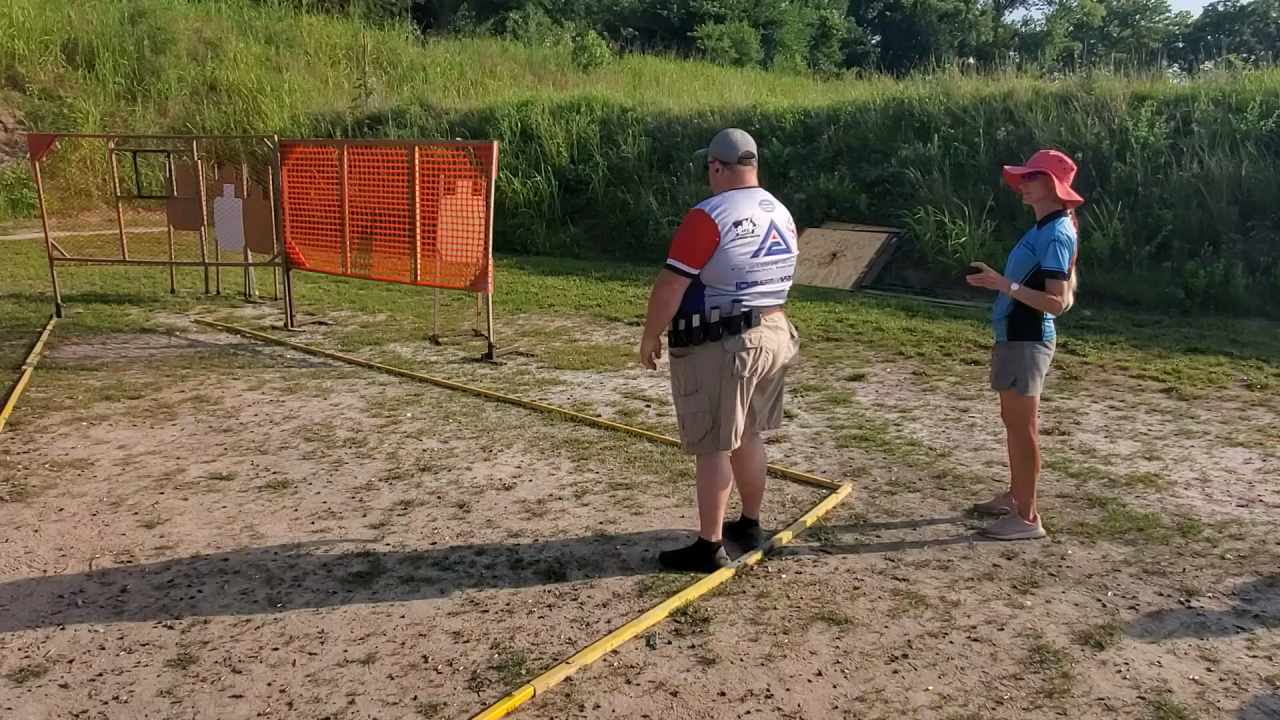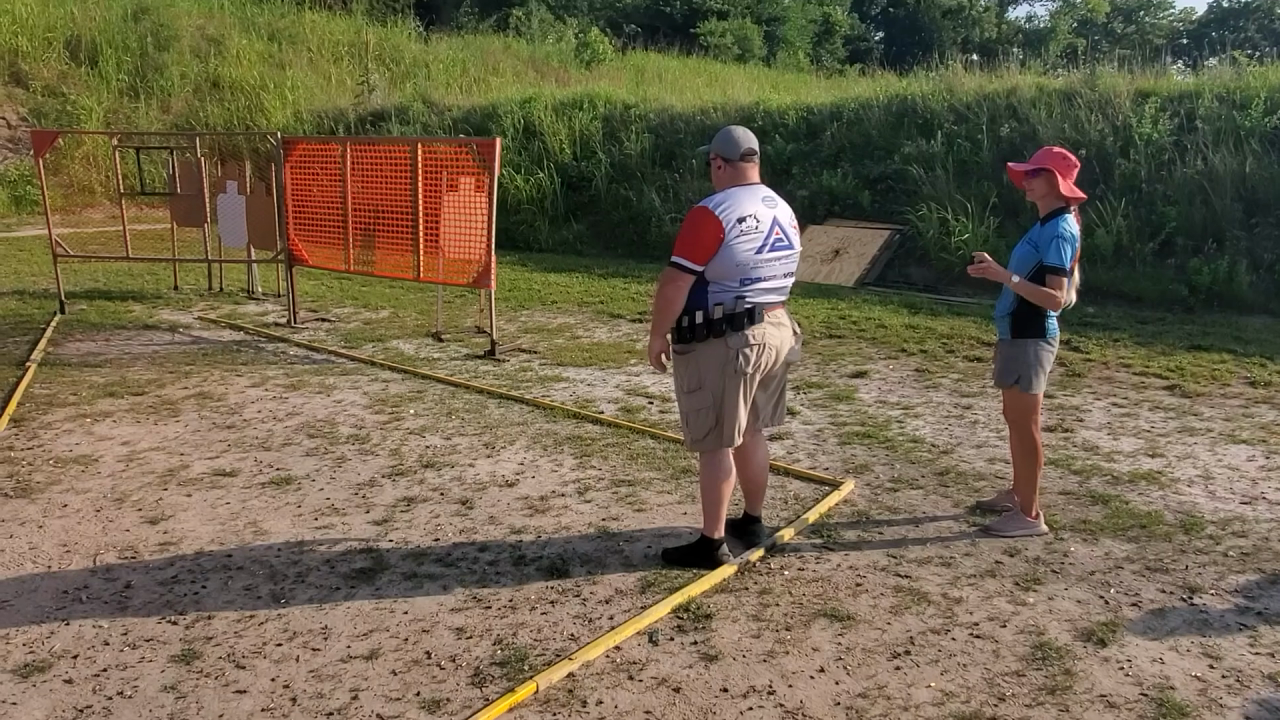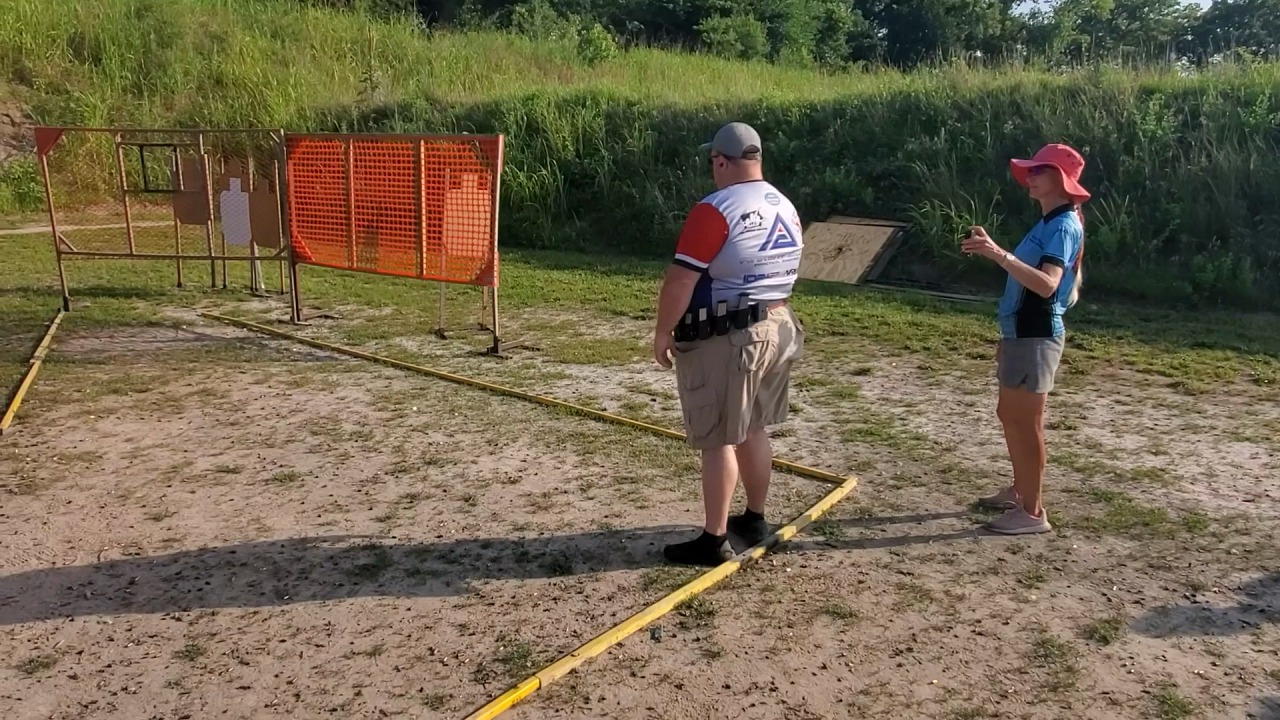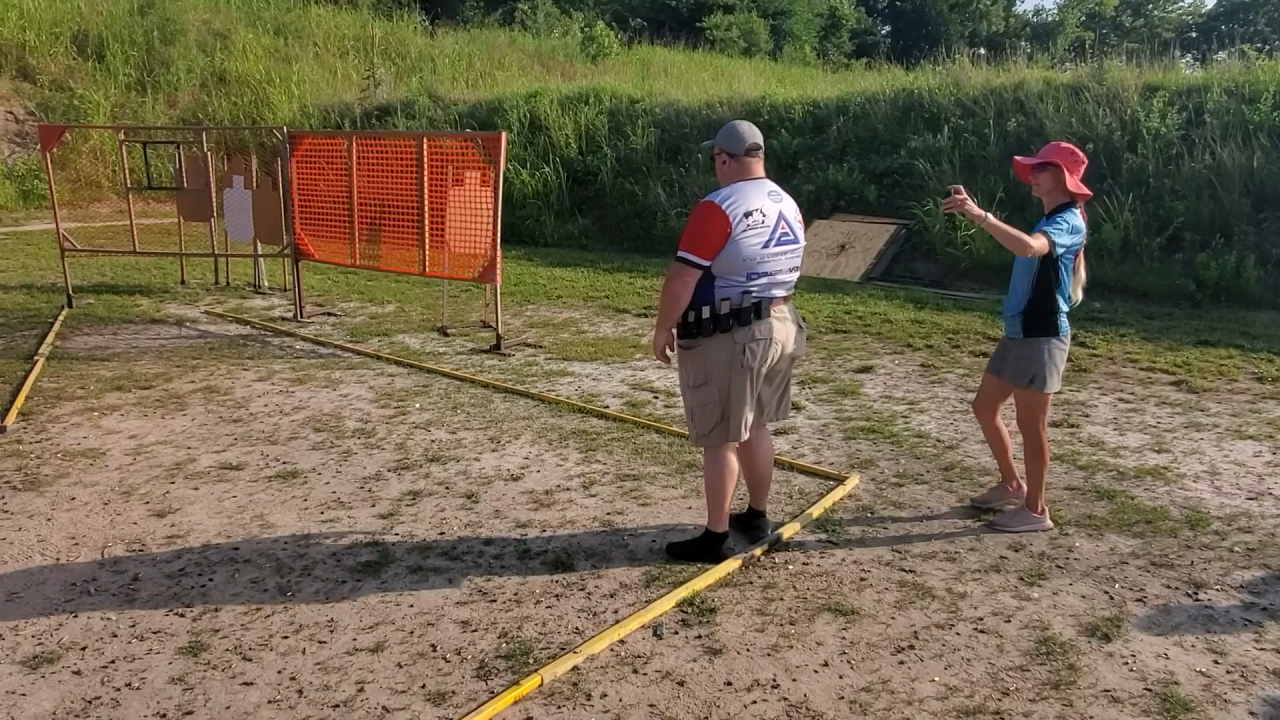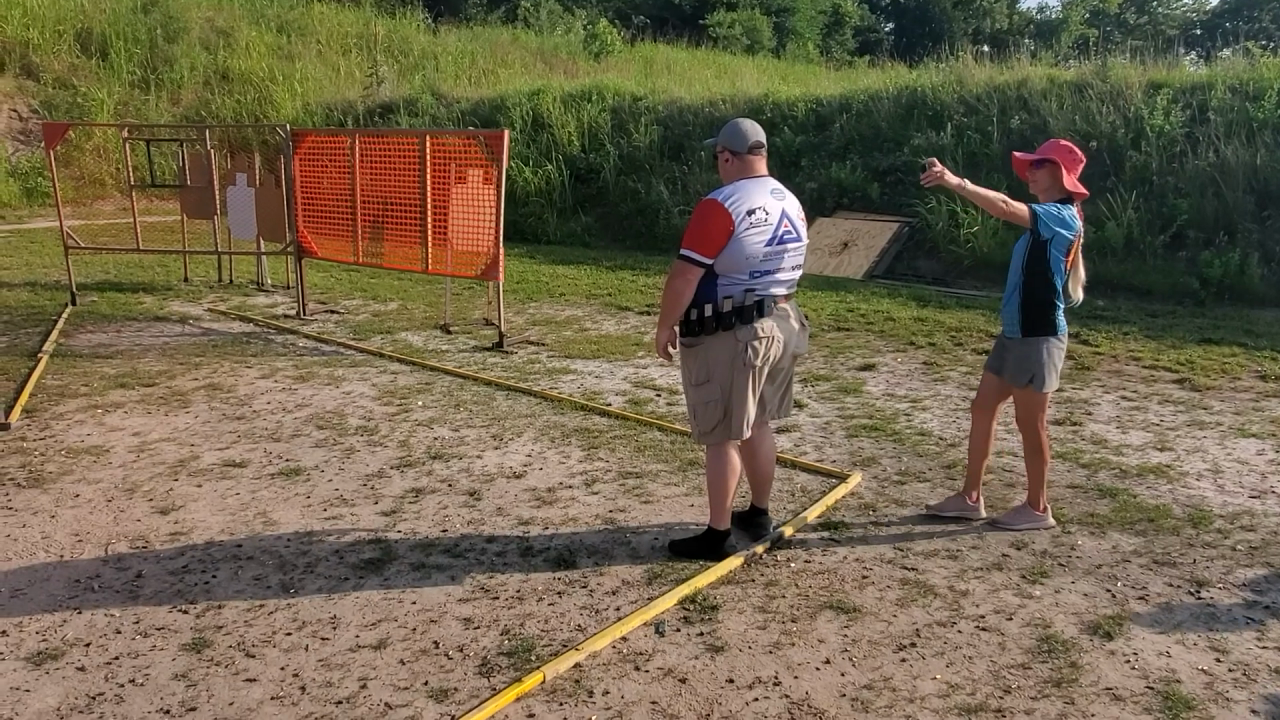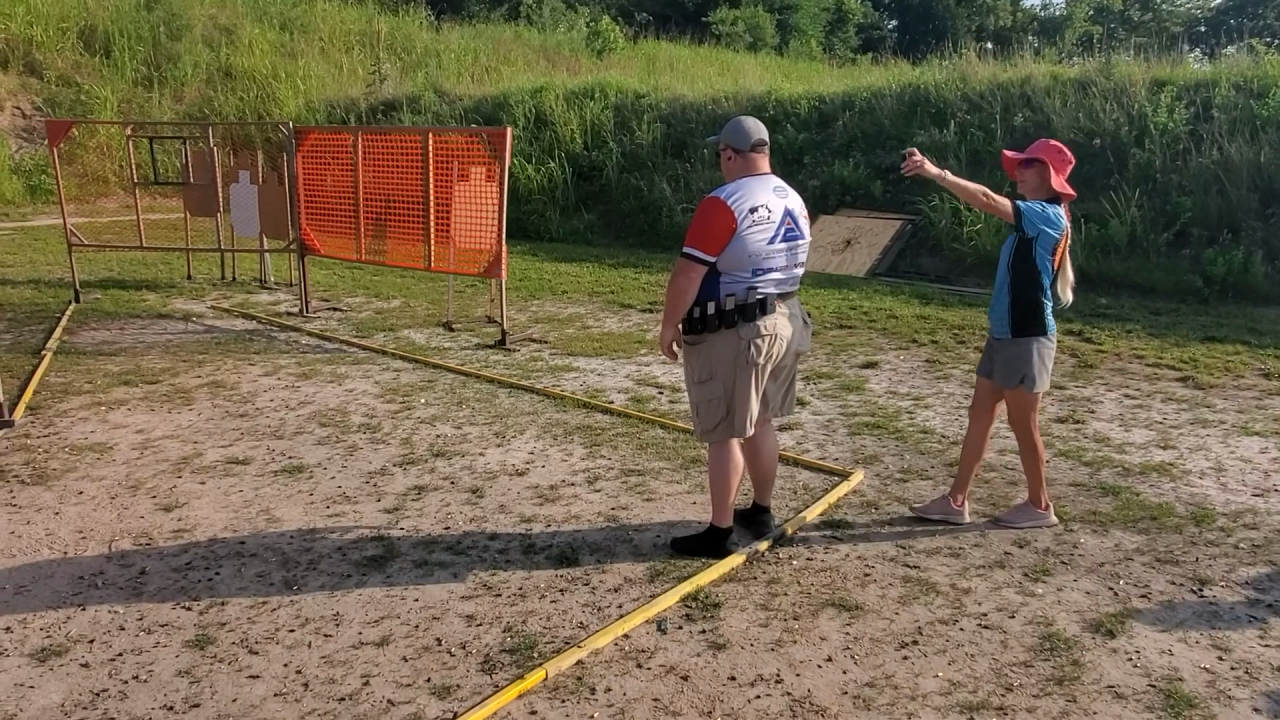
dt=0.2s
person 1, frame 1
left shoulder: (709, 216)
right shoulder: (783, 215)
left elbow: (670, 285)
left wrist: (650, 336)
left hip: (719, 344)
right hip: (774, 335)
left knee: (713, 447)
right knee: (748, 435)
left ankle: (709, 546)
right ankle: (750, 525)
person 1, frame 2
left shoulder: (712, 212)
right shoulder: (784, 212)
left elbow: (675, 282)
left wrist: (658, 335)
left hip: (722, 341)
right hip: (775, 331)
left knee: (716, 443)
right knee: (750, 432)
left ankle: (712, 542)
right ankle: (752, 521)
person 1, frame 3
left shoulder: (715, 209)
right shoulder: (785, 209)
left elbow: (681, 280)
left wrist: (663, 333)
left hip: (724, 339)
right hip: (776, 331)
left knee: (717, 440)
right knee: (751, 429)
left ankle: (713, 540)
right ankle: (754, 519)
person 1, frame 4
left shoulder: (717, 207)
right shoulder: (788, 206)
left elbow: (682, 277)
left wrist: (663, 328)
left hip: (727, 336)
right hip: (779, 326)
left knee: (720, 438)
right knee: (754, 426)
left ankle: (715, 537)
right ankle: (756, 516)
person 1, frame 5
left shoulder: (721, 205)
right shoulder: (791, 204)
left elbow: (685, 275)
left wrist: (665, 326)
left hip: (729, 334)
right hip: (780, 325)
left knee: (722, 435)
right knee: (757, 424)
left ankle: (718, 534)
right ankle: (759, 514)
person 1, frame 6
left shoulder: (723, 203)
right shoulder: (794, 202)
left elbow: (688, 273)
left wrist: (669, 325)
left hip: (732, 332)
right hip: (784, 322)
left knee: (725, 433)
right knee: (759, 422)
left ankle: (720, 532)
right ankle: (761, 511)
person 2, frame 1
left shoulder: (1057, 233)
right shoulder: (1041, 228)
left elbow: (1056, 301)
left wrist: (1003, 285)
right wrist: (996, 279)
left hip: (1028, 342)
right hip: (1014, 338)
left knee: (1023, 429)
right knee: (1013, 423)
left ankle: (1027, 517)
right ankle: (1014, 496)
person 2, frame 2
left shoulder: (1061, 230)
right shoulder: (1044, 225)
left elbow: (1054, 297)
left wrist: (1003, 276)
right wrist: (996, 270)
left hip: (1032, 339)
right hip: (1017, 335)
left knee: (1025, 426)
right knee: (1015, 420)
left ankle: (1030, 514)
right ankle: (1018, 492)
person 2, frame 3
left shoulder: (1066, 227)
right shoulder: (1046, 223)
left elbow: (1046, 284)
left wrist: (998, 254)
left hip: (1037, 338)
right hip: (1019, 334)
left knee: (1026, 425)
right knee: (1009, 416)
left ankle: (1032, 511)
right ankle: (1021, 489)
person 2, frame 4
left shoulder: (1069, 222)
right shoulder: (1050, 220)
left elbow: (1029, 247)
left wrist: (978, 214)
left hip: (1041, 339)
right hip: (1018, 333)
left knee: (1031, 425)
right knee: (985, 407)
left ankle: (1035, 509)
right ankle: (1012, 486)
person 2, frame 5
left shoulder: (1062, 217)
right shoulder: (1045, 220)
left elbow: (1006, 208)
left wrist: (954, 182)
left hip: (1039, 338)
right hip: (1015, 333)
left knee: (1030, 424)
right knee: (982, 410)
left ankle: (1037, 508)
right ankle: (970, 496)
person 2, frame 6
left shoulder: (1049, 216)
right shoulder: (1032, 220)
left elbow: (988, 201)
left wrist: (936, 172)
left hip: (1027, 339)
right hip: (1003, 335)
left knee: (1022, 424)
right knee: (979, 415)
left ankle: (1039, 506)
right ankle: (955, 500)
